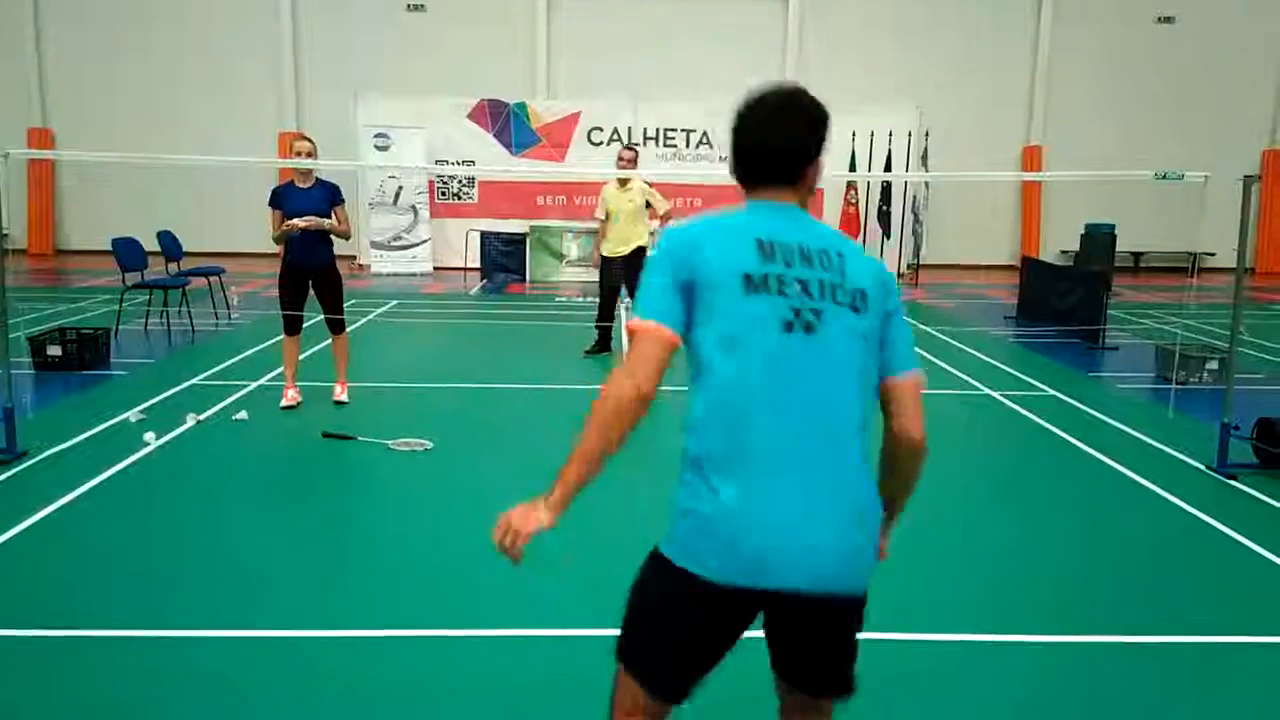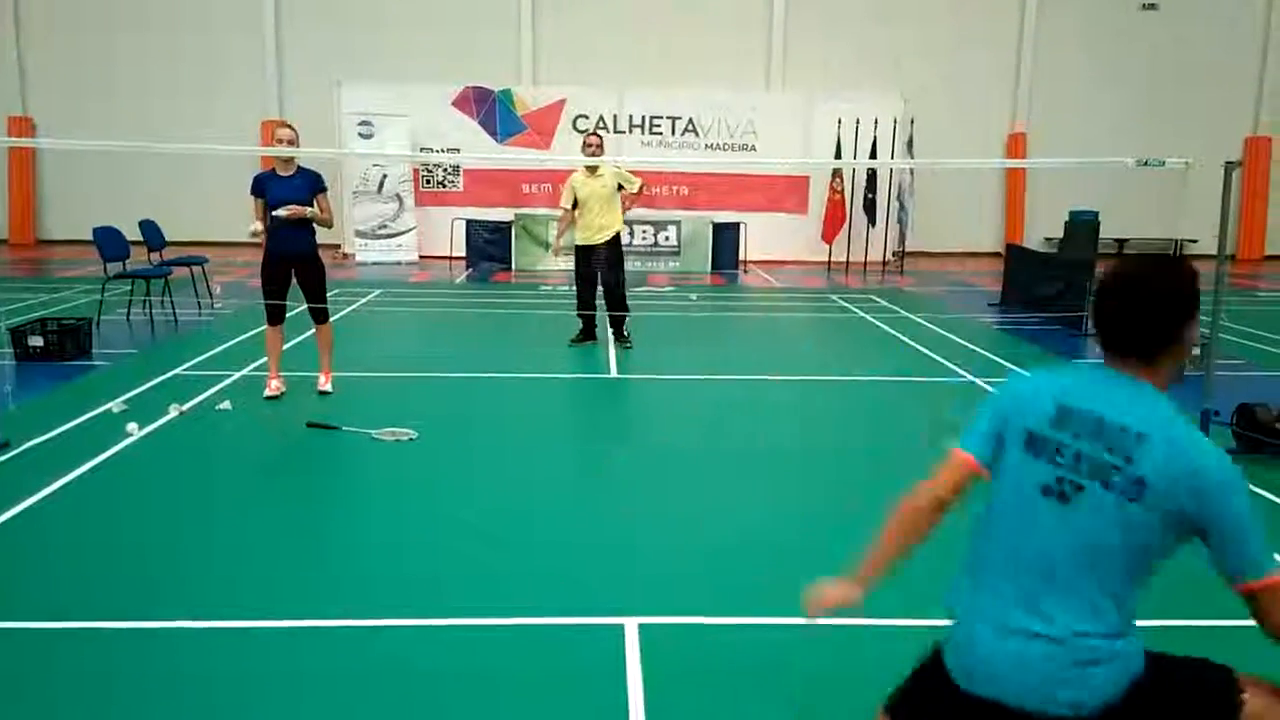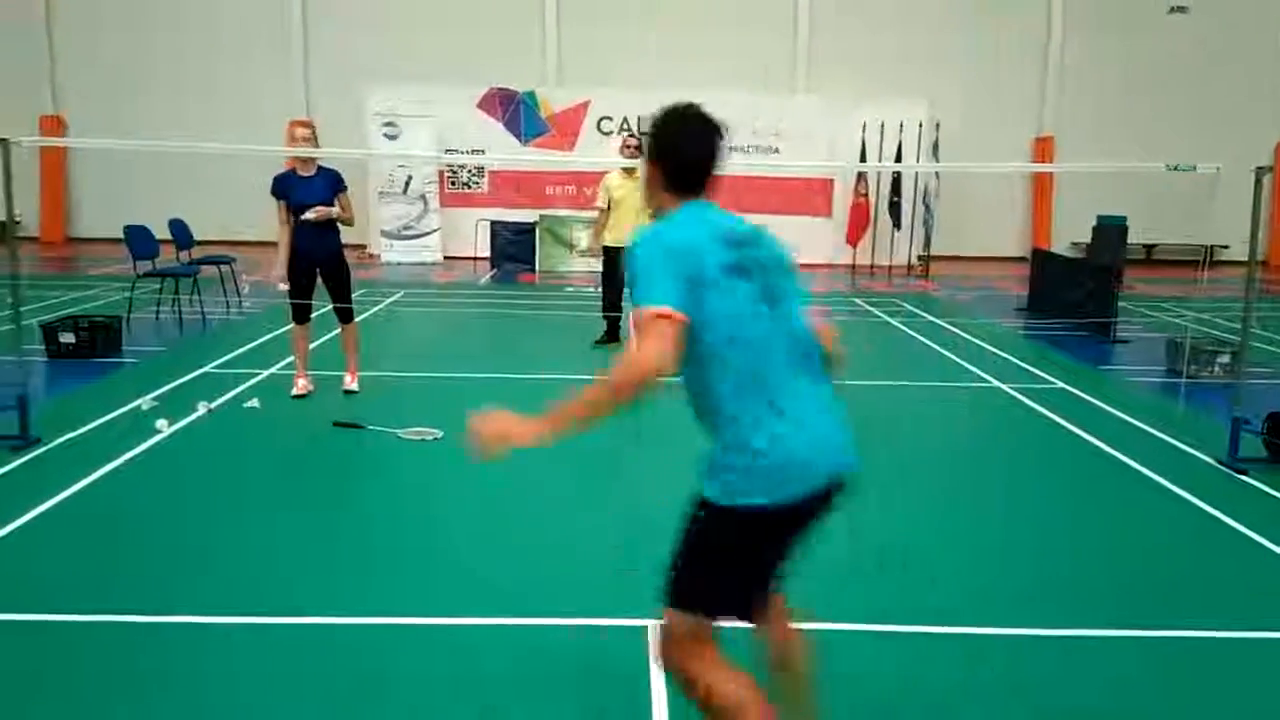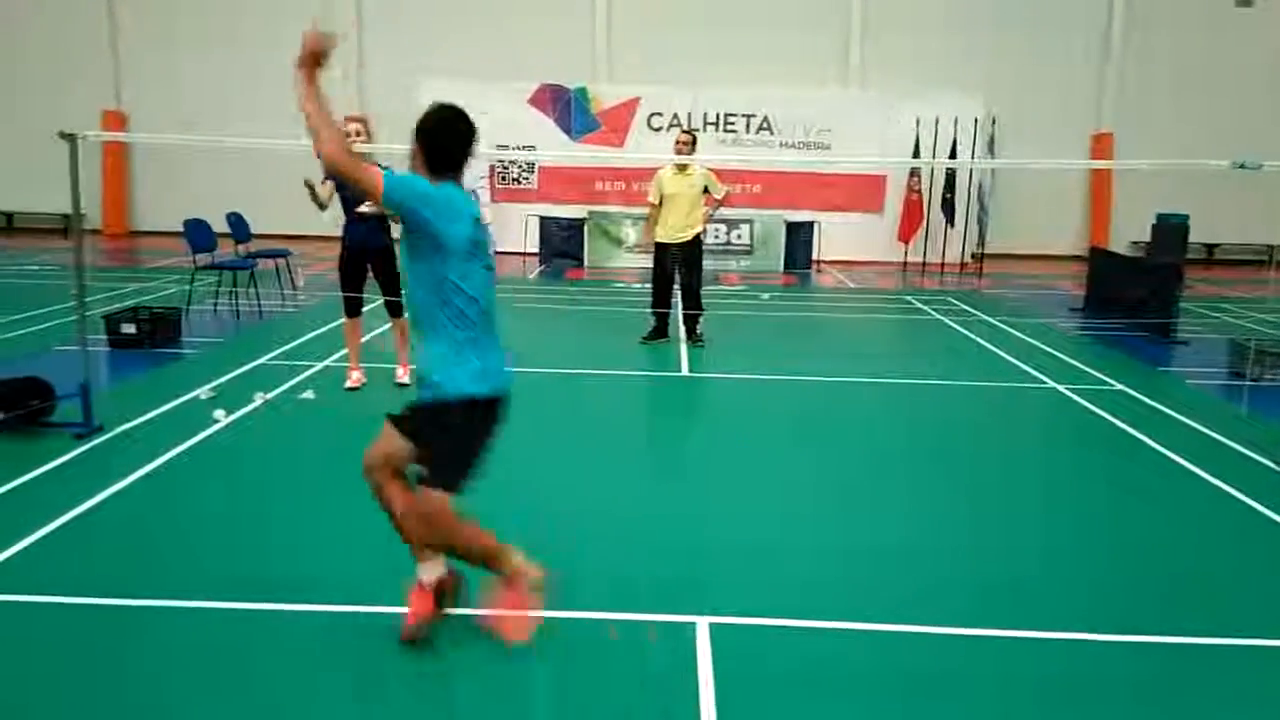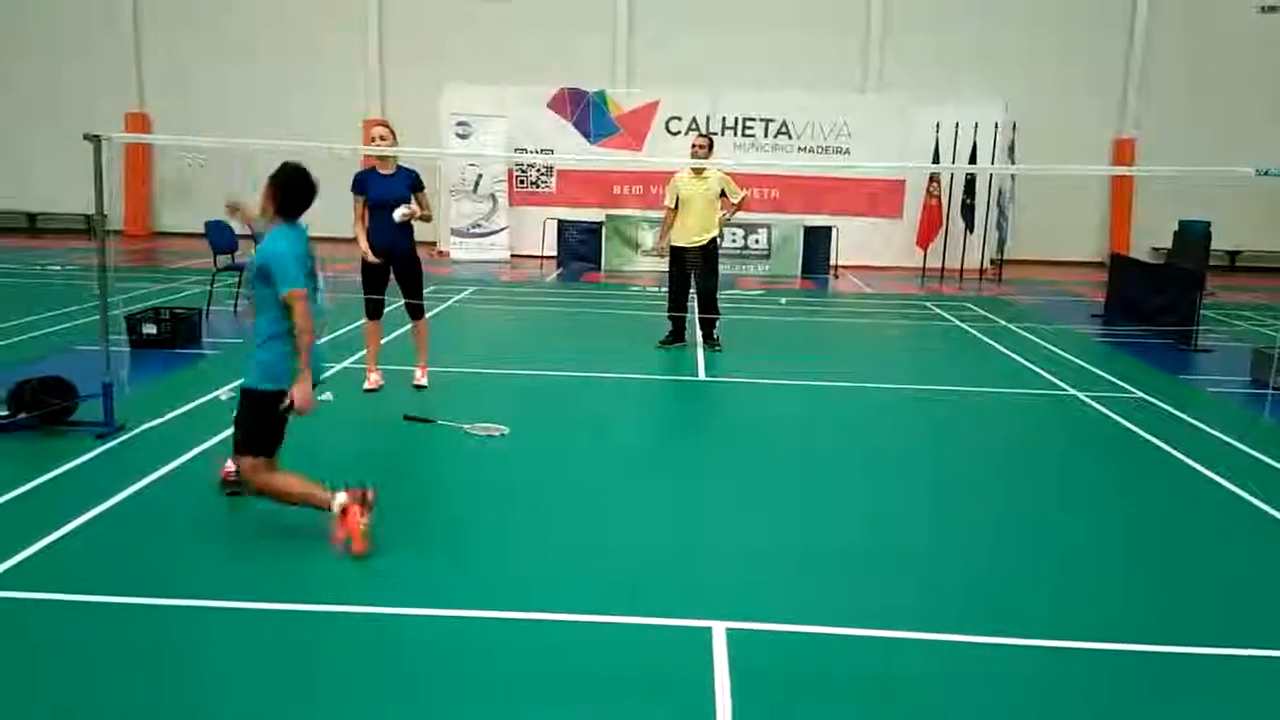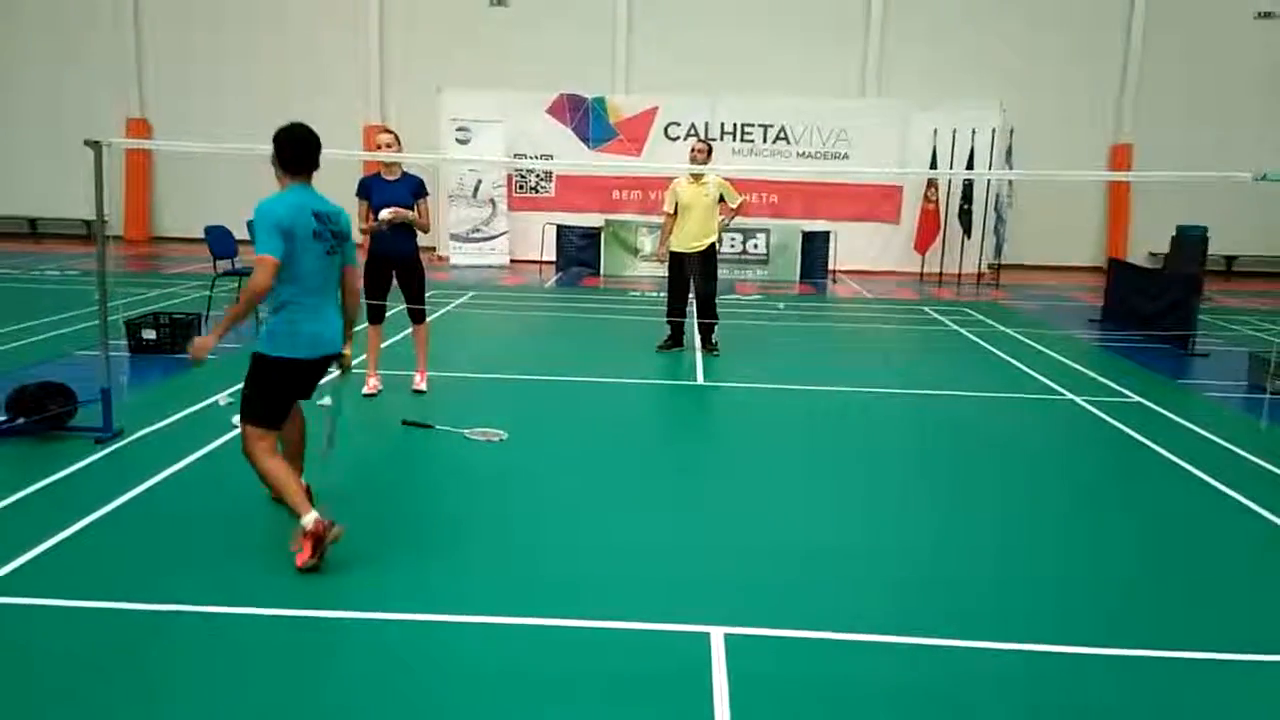
dt=0.5s
person 1, frame 1
left shoulder: (689, 246)
right shoulder: (869, 273)
left elbow: (635, 386)
right elbow: (910, 432)
left wrist: (551, 503)
right wrist: (881, 520)
left hip: (719, 542)
right hip: (838, 550)
person 1, frame 2
left shoulder: (1022, 395)
right shoulder: (1200, 462)
left elbow: (934, 495)
left wrist: (856, 583)
left hip: (979, 662)
right hip: (1095, 680)
person 1, frame 3
left shoulder: (662, 243)
right shoulder: (759, 240)
left elbow: (652, 359)
right elbow: (825, 344)
left wrist: (538, 428)
left hip: (761, 468)
right hip: (828, 451)
left knee: (686, 647)
right knee: (754, 593)
person 1, frame 4
left shoulder: (428, 200)
right shoulder: (458, 205)
left elbow: (337, 159)
left wrist: (308, 74)
left hip: (465, 387)
right hip: (449, 383)
left knee: (430, 510)
right knee: (380, 463)
left ankle: (518, 574)
right ankle: (435, 579)
person 1, frame 5
left shoulder: (277, 248)
right shoulder: (291, 235)
left elbow: (303, 314)
left wrist: (303, 376)
right wrist: (246, 217)
left hip: (275, 372)
right hip: (274, 369)
left knee: (260, 476)
right knee: (249, 426)
left ankle: (342, 502)
right ankle: (236, 468)
person 1, frame 6
left shoulder: (275, 210)
right shoulder: (337, 216)
left elbow: (262, 283)
right elbow: (351, 288)
left wrist: (217, 333)
right wrist: (345, 343)
left hip: (285, 343)
right hip: (327, 341)
left knee: (256, 441)
right knee: (288, 406)
left ankle: (313, 522)
right ankle: (293, 487)
person 2, frame 1
left shoulder: (330, 190)
right shoulder: (280, 193)
left elbow: (346, 232)
right elbow: (276, 237)
left wrist: (324, 224)
right wrist: (286, 230)
left hip: (324, 267)
right hip: (293, 268)
left knee: (336, 325)
right knee: (291, 328)
left ankle: (341, 383)
right ankle: (290, 387)
person 2, frame 2
left shoulder: (312, 178)
right shoulder: (262, 180)
left elbow: (329, 221)
right elbow: (261, 223)
left wrist: (307, 212)
right wrist: (257, 228)
left hip: (307, 255)
right hip: (275, 257)
left knee: (320, 315)
right knee: (274, 318)
left ankle: (325, 373)
right ankle: (274, 378)
person 2, frame 3
left shoulder: (332, 177)
right shoulder: (282, 181)
left elbow: (350, 219)
right elbow: (284, 226)
left wrist: (331, 212)
right wrist: (281, 264)
left hip: (332, 254)
right hip: (300, 257)
left knee: (345, 314)
right knee: (300, 317)
left ankle: (351, 373)
right ankle: (301, 376)
person 2, frame 4
right shoulder: (337, 172)
right elbow: (323, 202)
left wrist: (382, 207)
right wrist: (311, 189)
left hip: (381, 247)
right hip: (352, 249)
left knee: (395, 307)
right knee: (352, 310)
left ankle: (403, 365)
right ankle: (354, 369)
person 2, frame 5
left shoulder: (410, 176)
right shoulder: (362, 178)
left elbow: (428, 214)
right elbow: (359, 220)
left wrist: (417, 213)
right wrist: (363, 245)
left hip: (405, 252)
right hip: (375, 254)
left knee: (416, 310)
right knee: (373, 312)
left ankle: (421, 367)
right ankle: (372, 371)
person 2, frame 6
left shoulder: (415, 182)
right shoulder: (367, 183)
left elbow: (426, 226)
right elbow: (361, 224)
left wrist: (408, 216)
right wrist: (370, 226)
left hip: (408, 257)
right hip: (377, 258)
left knee: (417, 314)
right knee: (374, 316)
left ankle: (420, 373)
right ankle: (372, 376)
person 3, frame 1
left shoulder: (642, 188)
right shoulder: (607, 190)
left elbow: (665, 211)
right elbow: (603, 223)
right wrist: (596, 250)
left hip: (634, 253)
right hip: (609, 253)
right knee: (606, 301)
right ankle: (603, 342)
person 3, frame 2
left shoulder: (614, 173)
right shoulder: (574, 179)
left elbow: (637, 184)
right elbow: (568, 212)
left wrist: (627, 204)
right wrist: (558, 238)
left hip: (610, 240)
right hip: (583, 242)
left knee: (614, 288)
right knee: (584, 290)
left ankle: (620, 331)
right ankle: (587, 331)
person 3, frame 3
right shoulder: (609, 179)
right elbow: (603, 213)
right wrist: (596, 239)
right hip: (612, 244)
right knee: (611, 291)
right ankle: (611, 332)
person 3, frame 4
left shoulder: (703, 174)
right shoulder: (662, 175)
left elbow: (721, 193)
right elbow: (655, 208)
left wrist: (710, 211)
right wrist: (648, 234)
left hip: (690, 240)
right hip: (664, 240)
left knee: (691, 288)
right knee: (661, 287)
left ankle: (693, 330)
right ankle: (660, 329)
person 3, frame 5
left shoulder: (719, 178)
right shoulder: (678, 178)
left elbow: (739, 198)
right elbow: (671, 211)
left wrist: (726, 216)
right wrist: (663, 238)
left hip: (707, 244)
right hip: (680, 243)
left knee: (707, 292)
right knee: (677, 292)
left ankle: (709, 335)
right ankle: (677, 333)
person 3, frame 6
left shoulder: (718, 184)
right shoulder: (677, 184)
left elbow: (737, 203)
right elbow: (669, 217)
left wrist: (725, 221)
right wrist: (662, 244)
left hip: (706, 249)
right hip: (679, 249)
left knee: (706, 297)
right knee: (676, 297)
left ankle: (708, 340)
right ankle: (675, 338)
